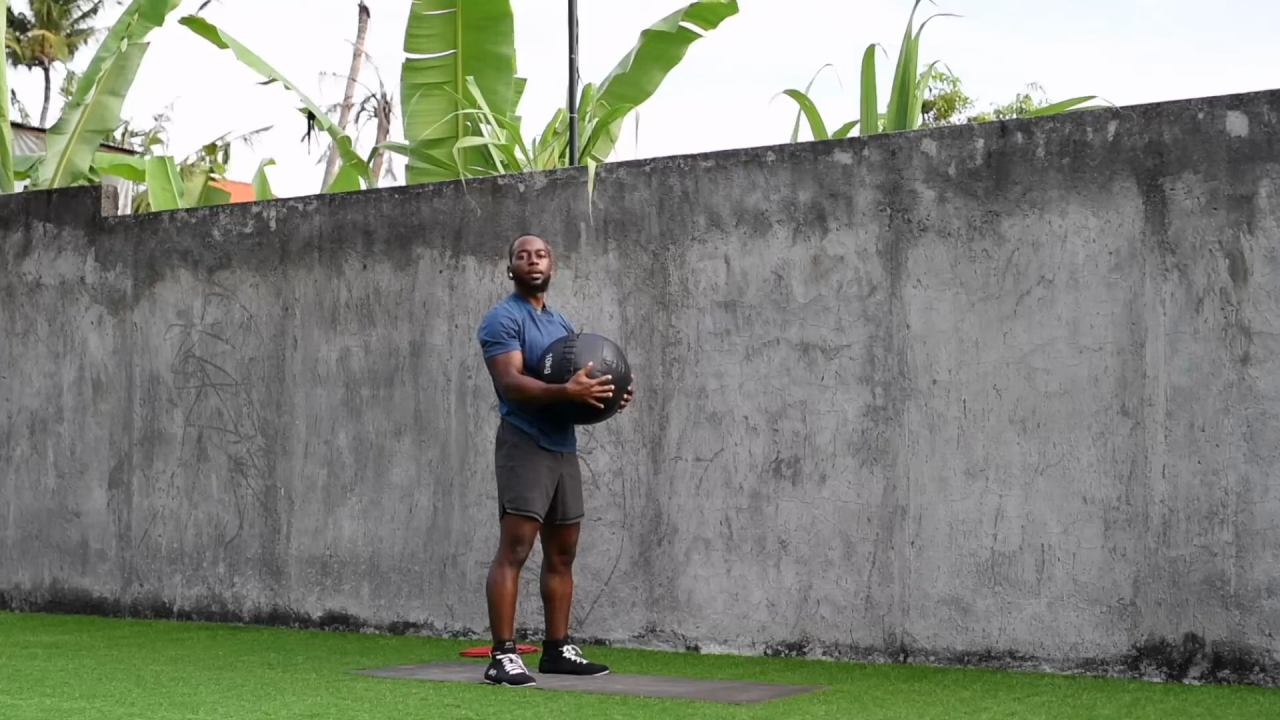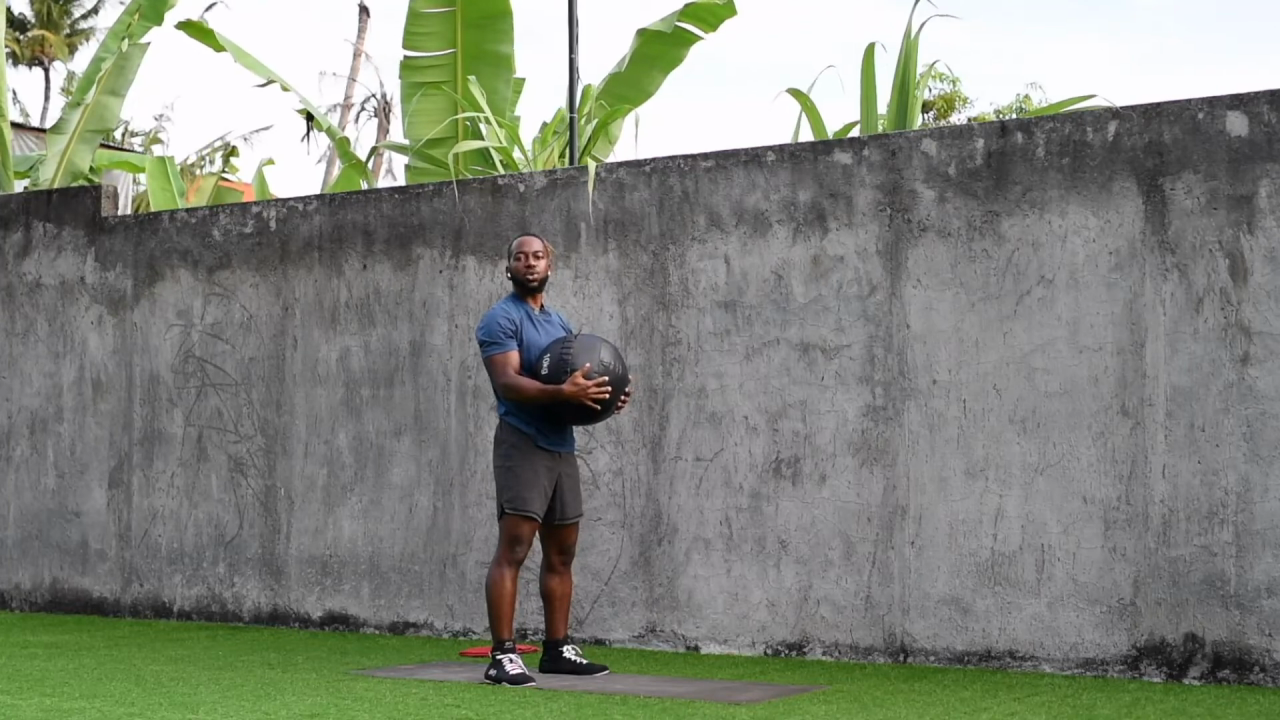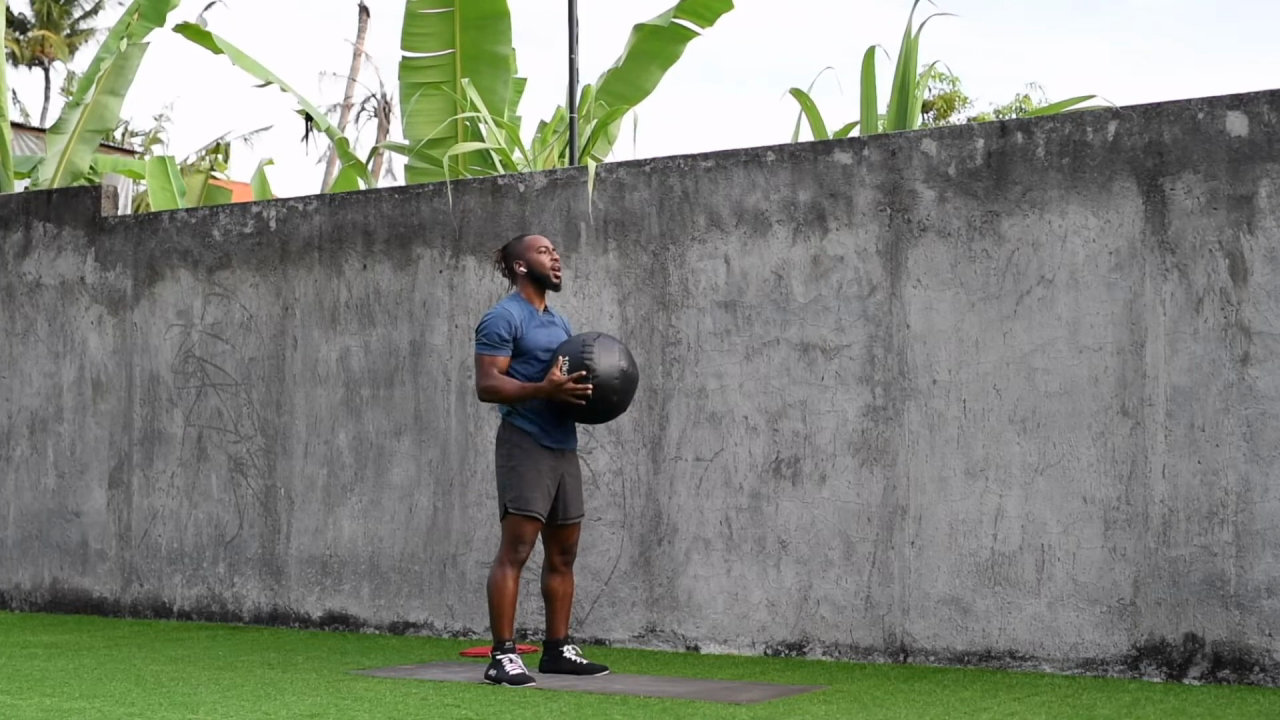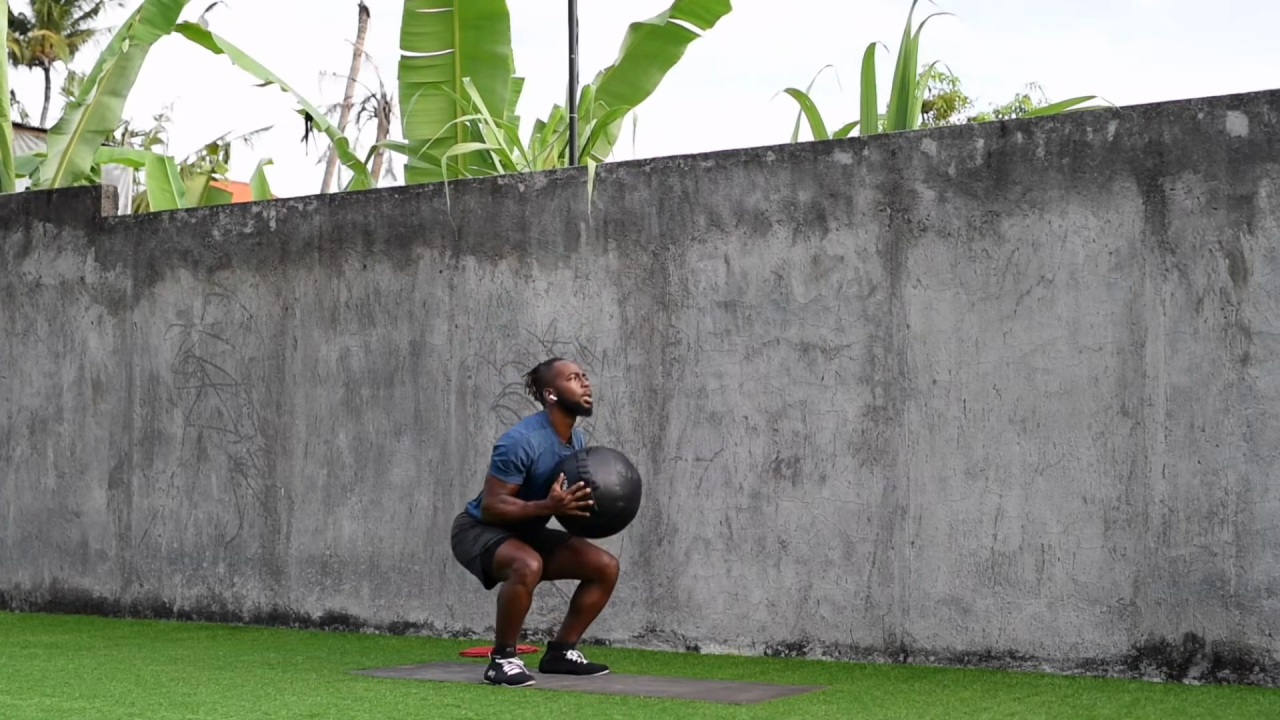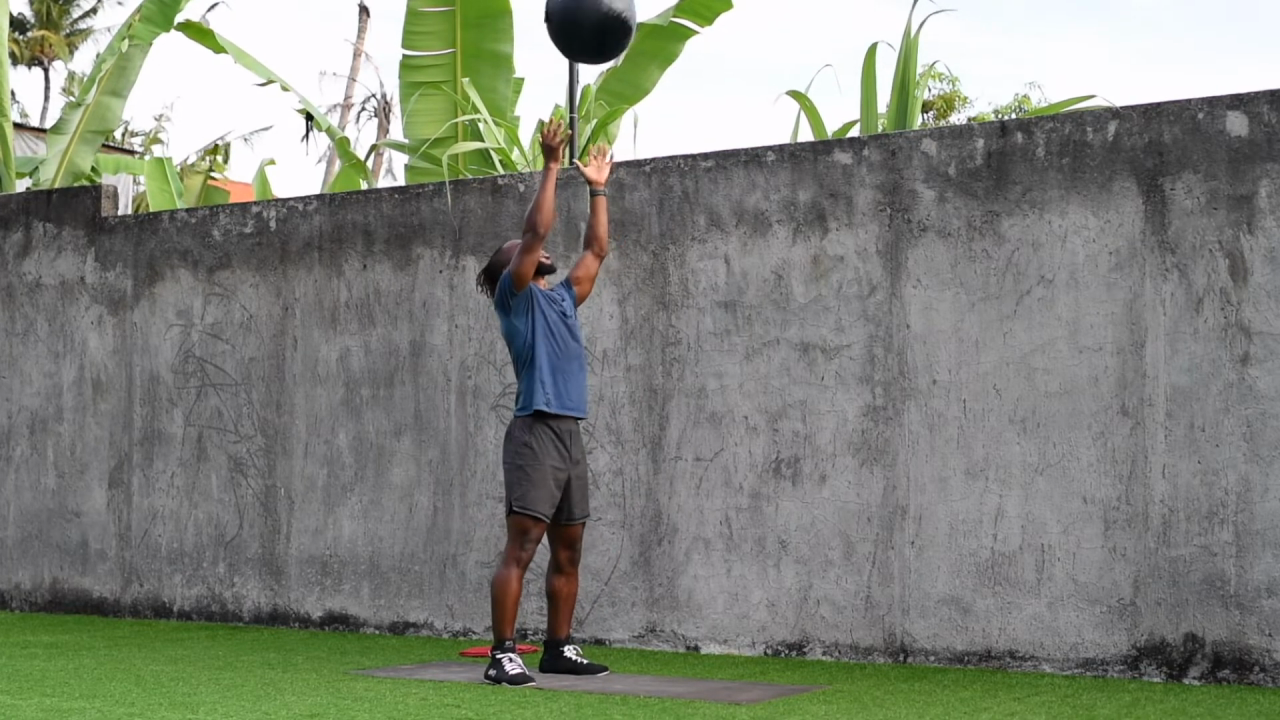
dt=1s
person 1, frame 1
left shoulder: (561, 322)
right shoulder: (503, 319)
right elbow: (510, 383)
left wrist: (604, 394)
right wrist: (565, 391)
left hip: (564, 445)
right hip: (525, 444)
left knee: (562, 553)
right knee: (514, 549)
left ankle: (558, 649)
right ankle: (503, 655)
person 1, frame 2
left shoulder: (560, 321)
right shoulder: (501, 318)
right elbow: (508, 383)
left wrist: (602, 394)
right wrist: (562, 392)
left hip: (562, 445)
right hip: (523, 444)
left knee: (561, 553)
right knee: (513, 550)
left ankle: (558, 649)
right ankle: (503, 655)
person 1, frame 3
left shoulder: (559, 320)
right shoulder: (503, 317)
right elbow: (487, 386)
left wrist: (594, 389)
right wrist: (545, 389)
left hip: (564, 446)
right hip: (526, 444)
left knee: (562, 555)
right knee: (515, 551)
left ankle: (558, 649)
right ankle: (502, 656)
person 1, frame 4
left shoulder: (577, 441)
right shoulder: (521, 440)
left elbow: (575, 501)
right elbow: (492, 505)
left wrist: (590, 503)
right wrist: (550, 506)
left hip: (524, 532)
right hip: (479, 530)
left knee: (605, 567)
right knee: (527, 566)
left ankle: (561, 650)
right ankle: (503, 657)
person 1, frame 5
left shoulder: (562, 300)
right shoulder: (516, 298)
left elbow: (597, 250)
right elbow: (536, 232)
left wrist: (597, 188)
right wrist: (550, 165)
left hip: (570, 436)
right hip: (535, 434)
left knee: (567, 553)
right knee: (522, 549)
left ankle: (558, 648)
right ankle: (502, 655)
